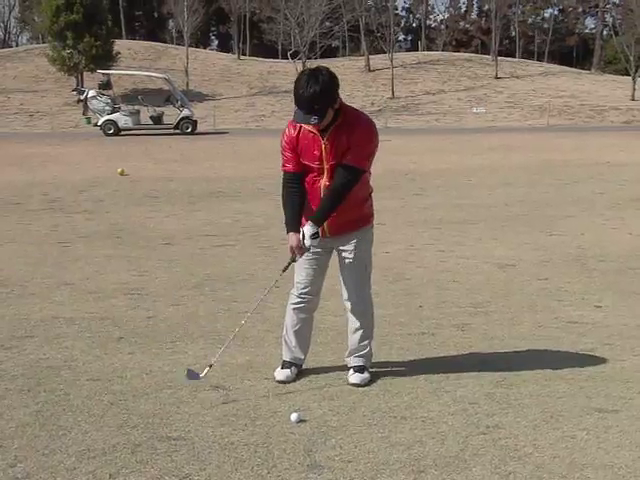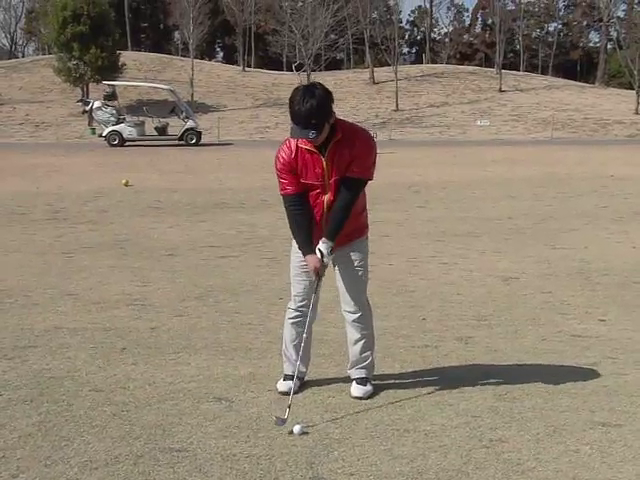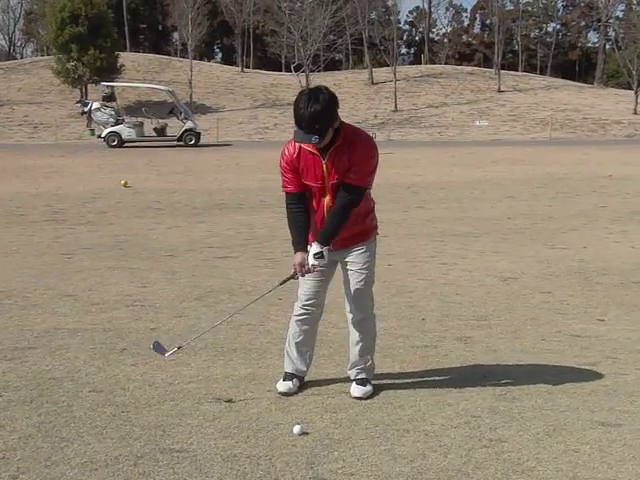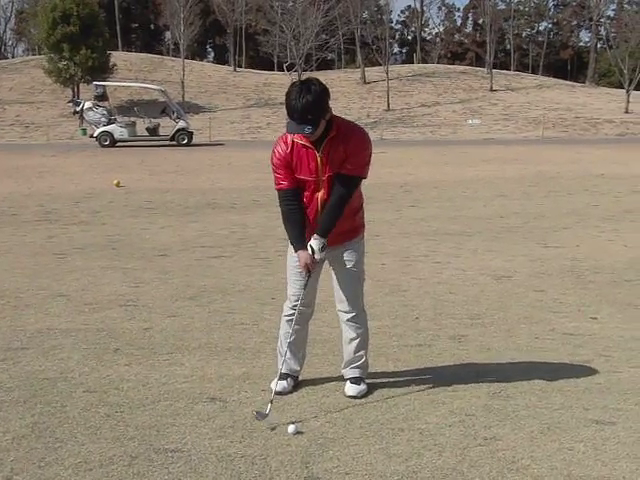
dt=0.5s
person 1, frame 1
left shoulder: (362, 128)
right shoulder: (293, 132)
left elbow: (345, 182)
right elbow: (292, 183)
left wrist: (315, 224)
right wrist: (294, 229)
left hip: (353, 227)
right hip: (308, 228)
left knee: (357, 296)
right knee: (302, 295)
left ankle: (359, 361)
right ankle: (292, 358)
person 1, frame 2
left shoulder: (360, 140)
right shoulder: (287, 152)
left elbow: (348, 195)
right elbow: (295, 205)
left wrist: (327, 242)
right wrist: (309, 251)
left hip: (349, 238)
right hip: (307, 241)
left knee: (356, 306)
right knee: (298, 306)
left ankle: (361, 372)
right ankle: (293, 371)
person 1, frame 3
left shoulder: (362, 146)
right shoulder: (292, 152)
left elbow: (348, 202)
right elbow: (295, 203)
left wrist: (320, 245)
right wrist: (300, 248)
left hip: (357, 240)
right hip: (315, 241)
left knee: (360, 308)
right knee: (305, 307)
left ankle: (361, 373)
right ankle: (294, 371)
person 1, frame 4
left shoulder: (355, 138)
right shoulder: (284, 148)
left elbow: (343, 193)
right elbow: (289, 201)
left wrist: (320, 238)
right wrist: (299, 247)
left hip: (346, 237)
right hip: (304, 239)
left knee: (351, 307)
right knee: (296, 305)
left ankle: (355, 372)
right ankle: (288, 370)
